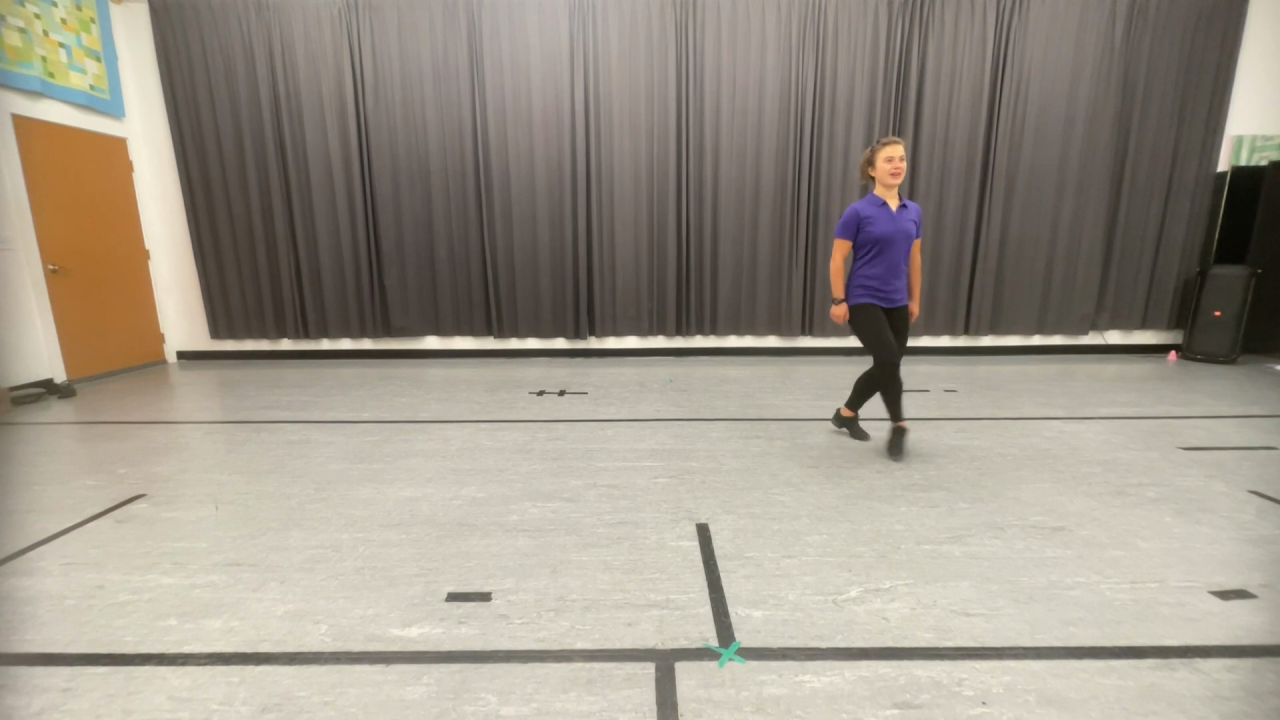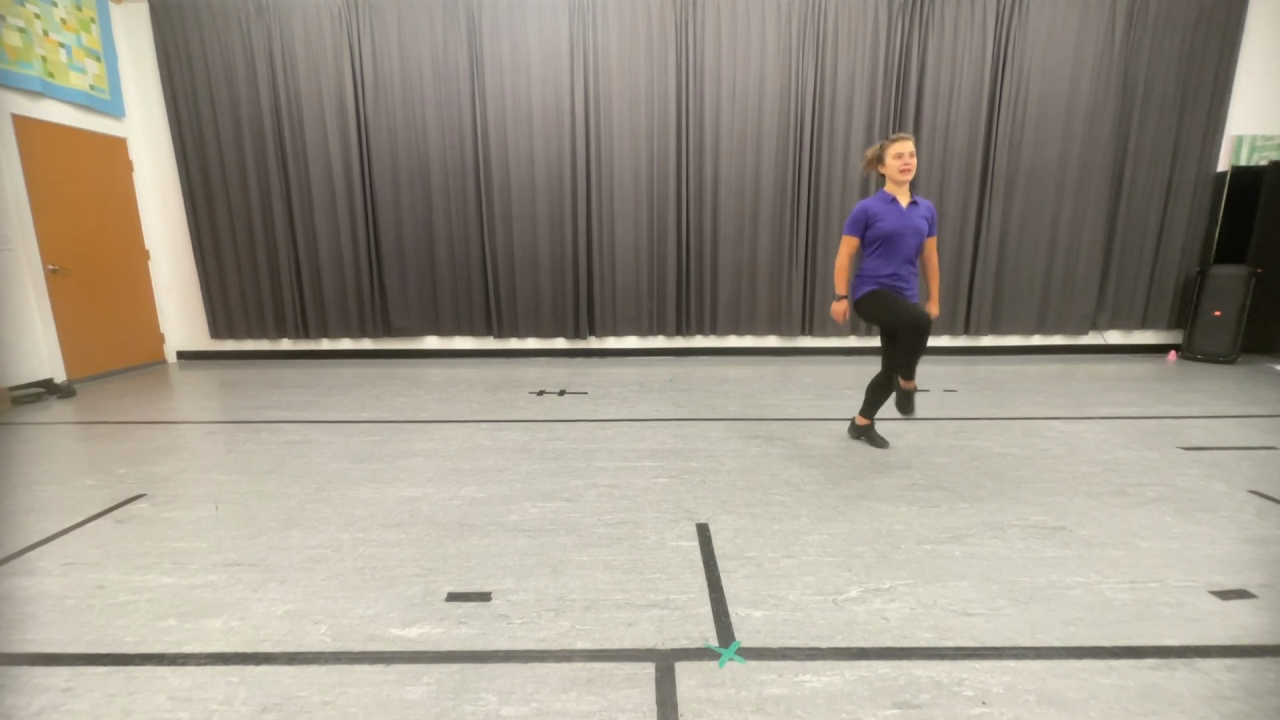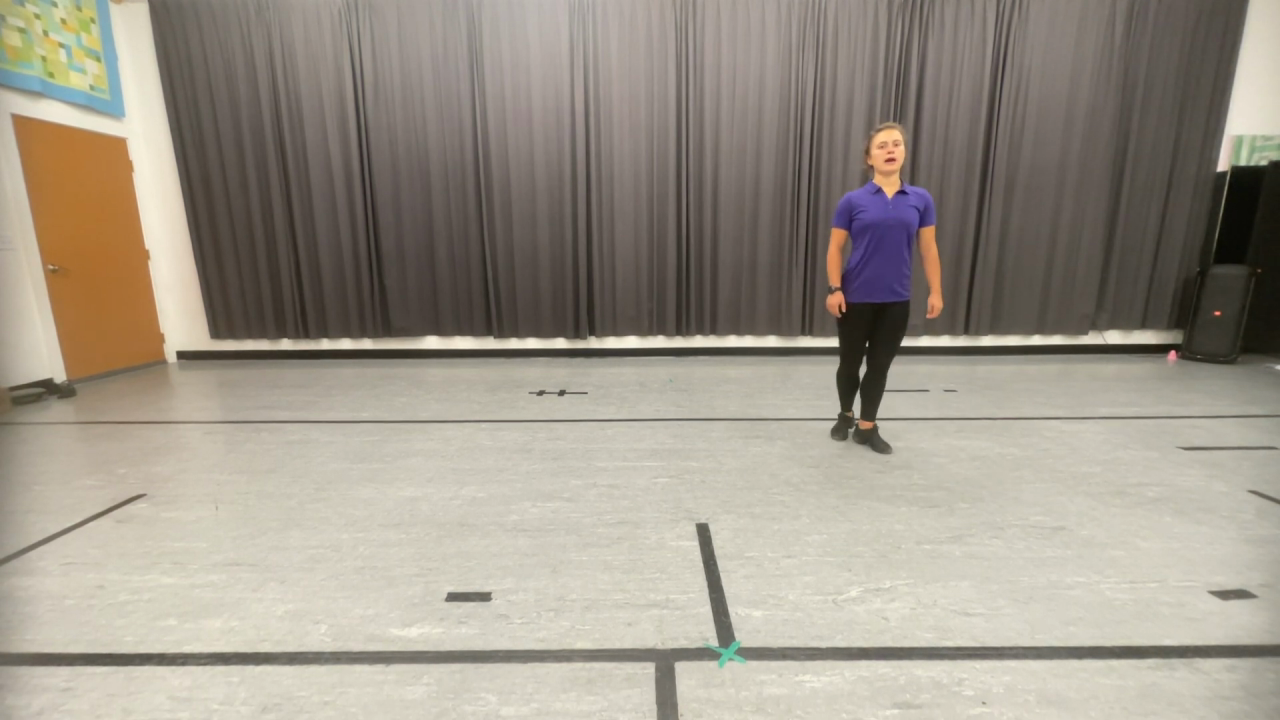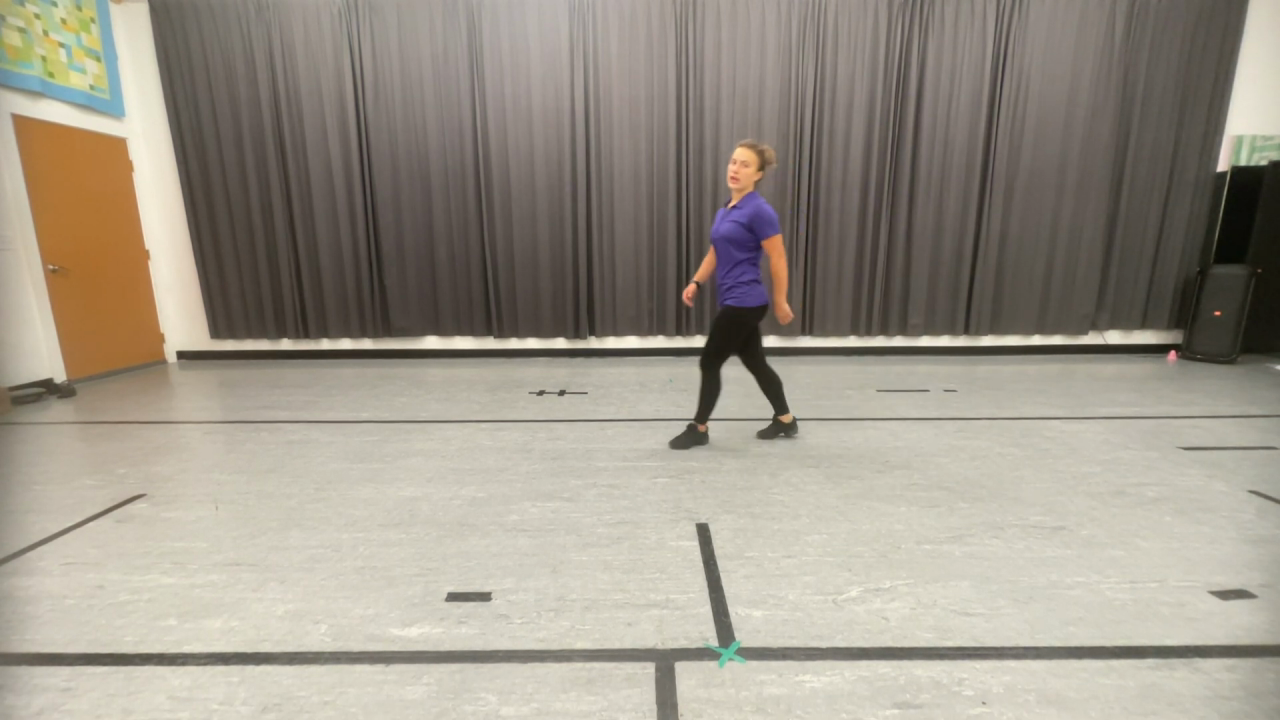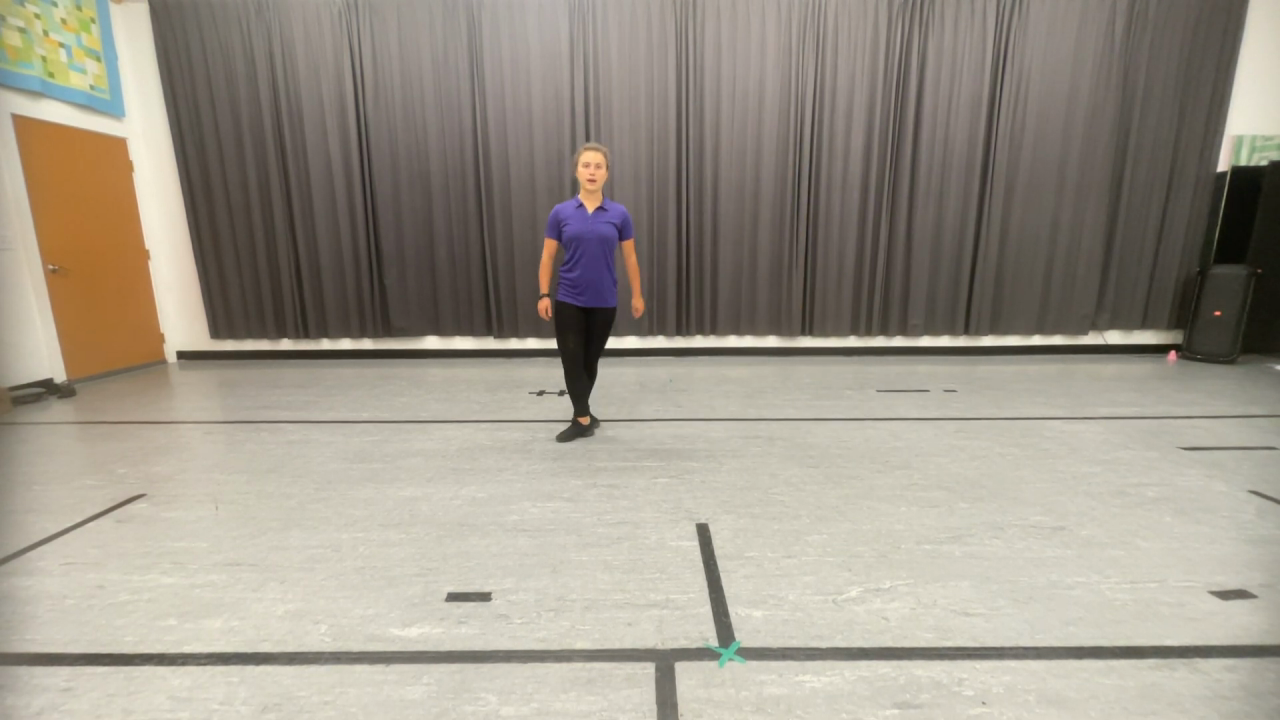
dt=1s
person 1, frame 1
left shoulder: (914, 212)
right shoulder: (858, 212)
left elbow: (914, 259)
right elbow: (838, 259)
left wrist: (914, 299)
right wrist: (838, 300)
left hip: (896, 304)
right hip: (863, 301)
left knee: (888, 364)
right knee: (888, 359)
left ankle: (846, 413)
right ankle: (898, 427)
person 1, frame 2
left shoulder: (926, 209)
right shoulder: (866, 209)
left elbow: (929, 258)
right elbow: (844, 256)
left wrist: (934, 299)
right wrist: (840, 297)
left hip: (903, 296)
right hip: (870, 293)
left knee: (892, 367)
right knee: (917, 322)
left ankle: (861, 423)
right ankle: (907, 382)
person 1, frame 3
left shoulder: (920, 199)
right shoulder: (853, 200)
left elbow: (928, 249)
right elbow: (835, 248)
left wrist: (936, 292)
right wrist: (835, 289)
left hip: (896, 298)
right hip: (857, 296)
left knee: (880, 365)
right knee: (852, 360)
left ankle: (867, 427)
right ankle: (846, 416)
person 1, frame 4
left shoulder: (759, 210)
right shoulder: (724, 211)
left elbow: (777, 260)
right elbow: (715, 254)
left wrist: (781, 301)
right wrist: (695, 282)
left hip: (744, 303)
right hip: (735, 302)
left knee: (709, 362)
right knee: (755, 362)
left ankle: (699, 428)
right ankle: (785, 419)
person 1, frame 5
left shoulder: (619, 214)
right shoulder: (560, 212)
left elbow: (630, 257)
right elbow: (548, 257)
left wrist: (637, 294)
right wrist: (544, 295)
left hip: (604, 301)
right hip: (569, 300)
left knee: (590, 360)
right knee: (571, 360)
left ankle: (583, 410)
right ankle: (581, 419)
